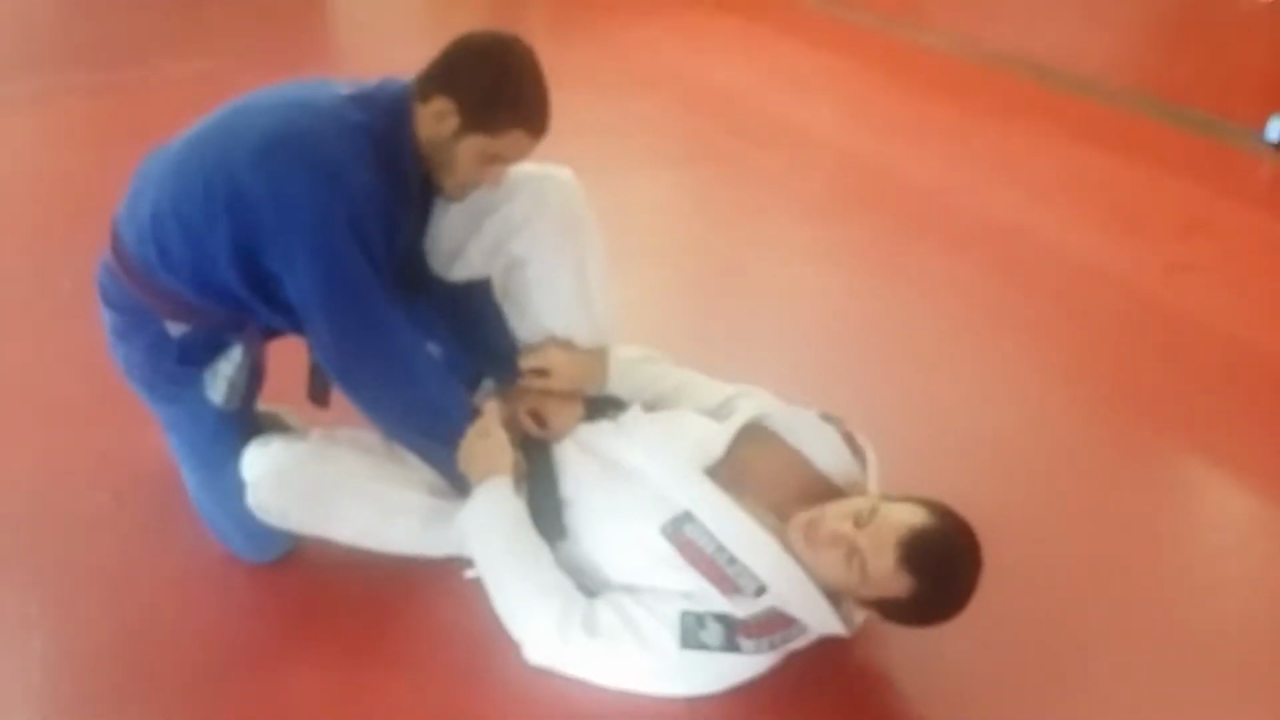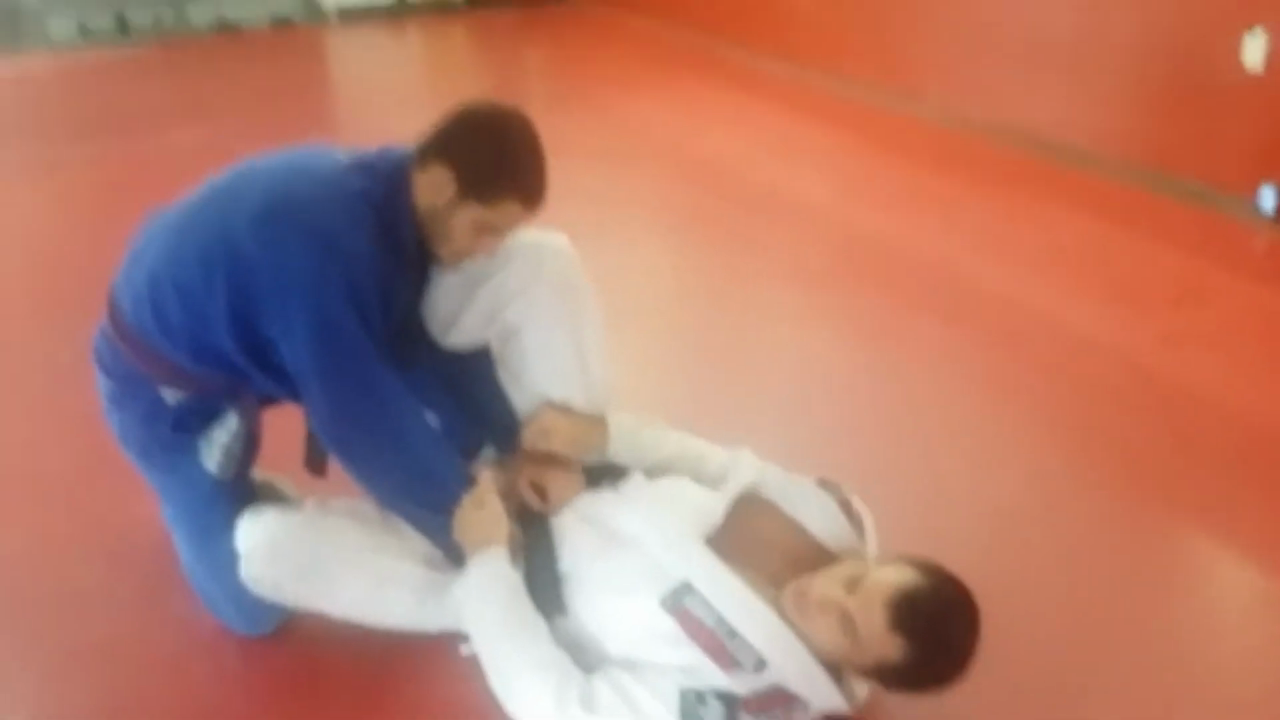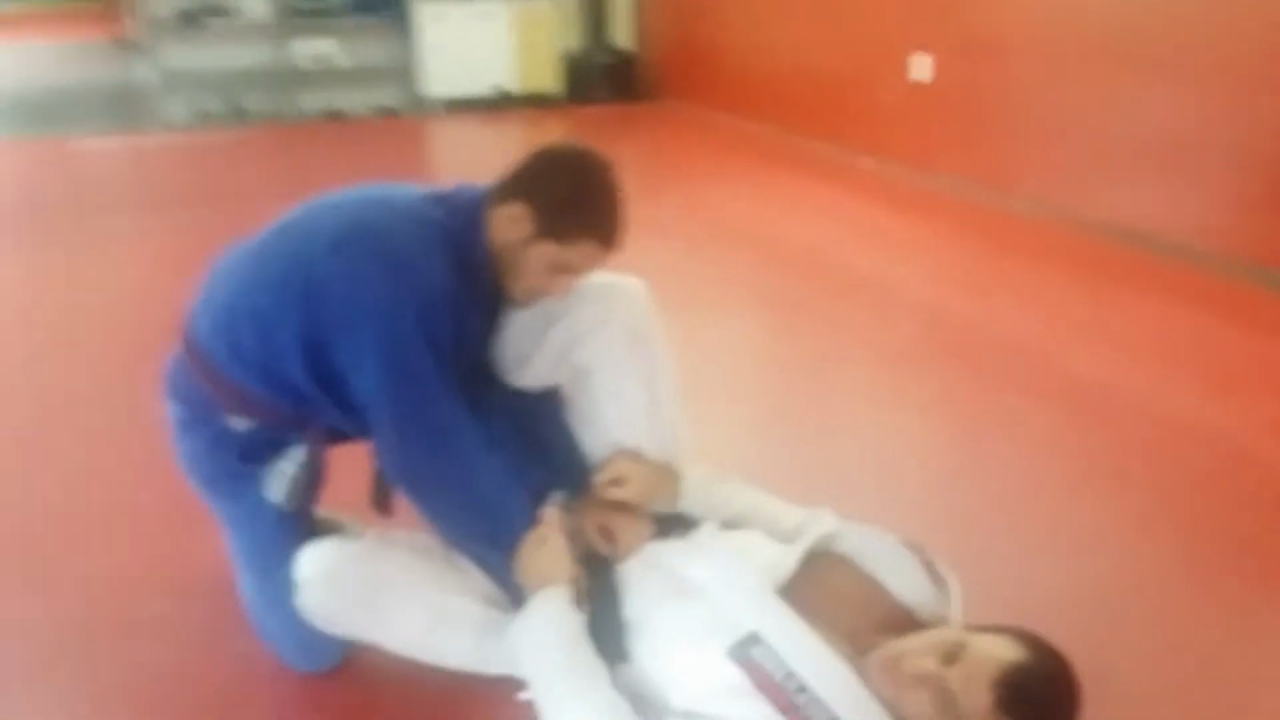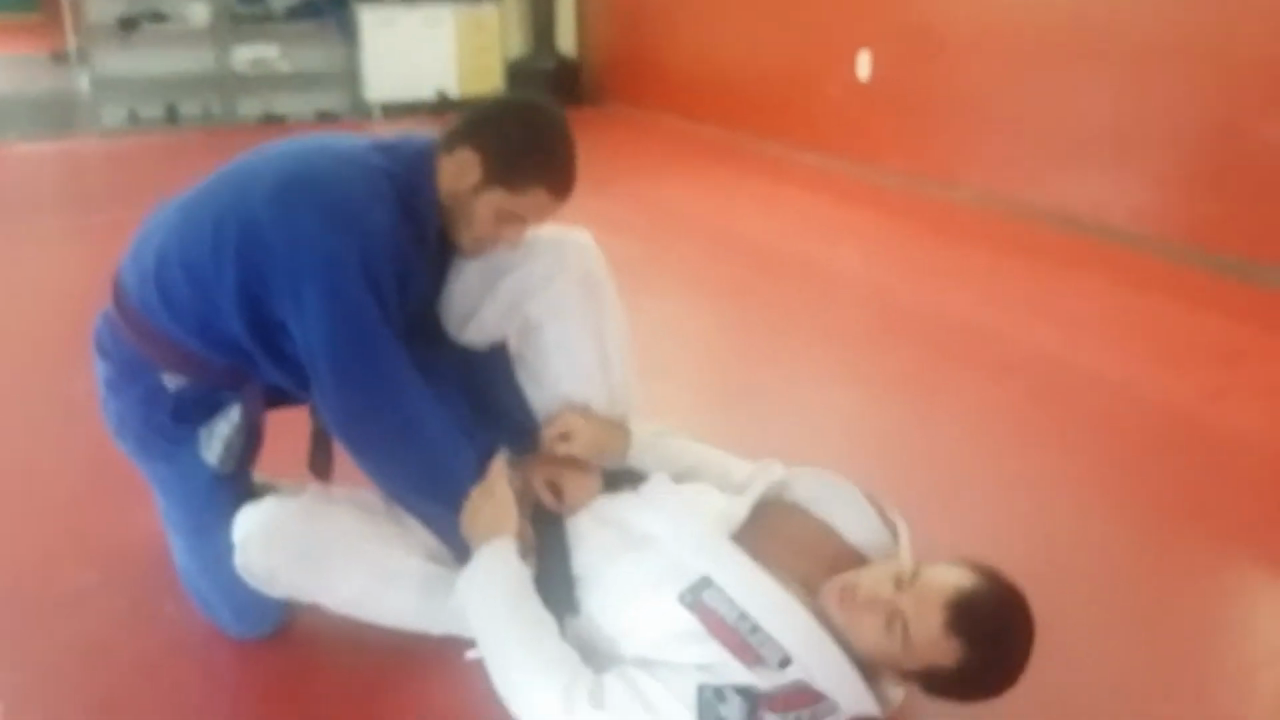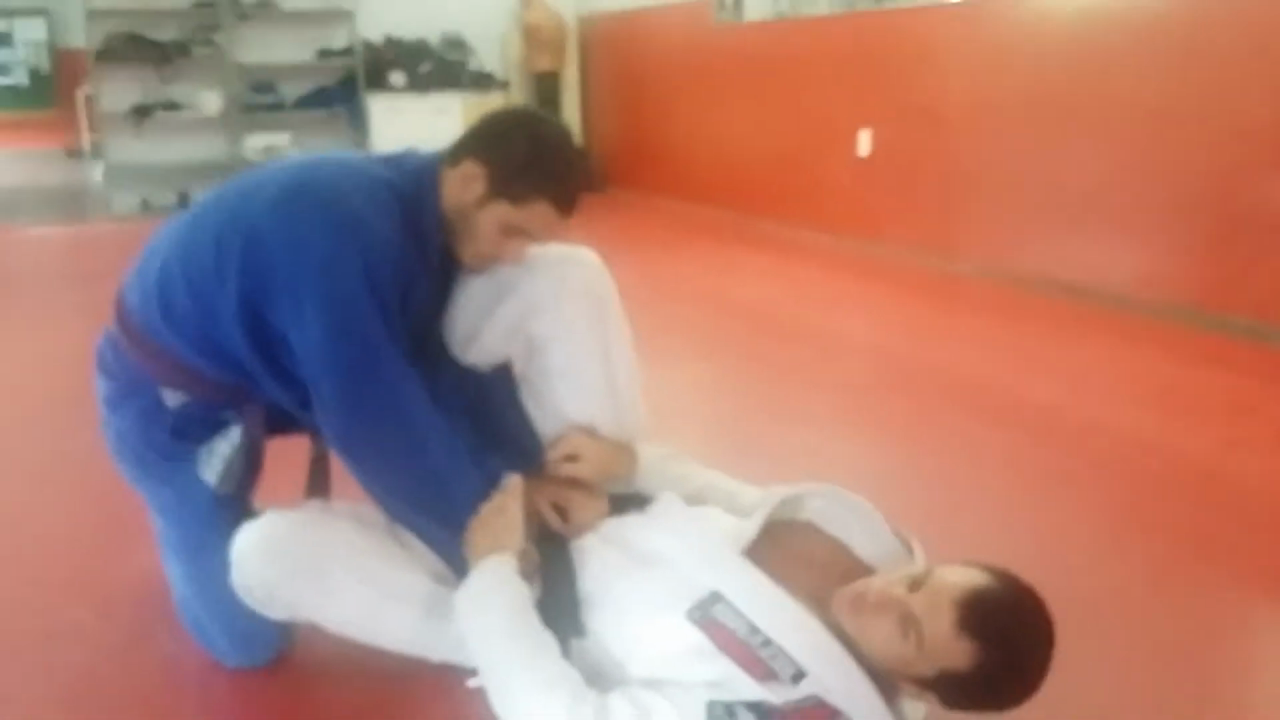
dt=0.4s
person 1, frame 1
left shoulder: (735, 637)
right shoulder: (834, 451)
left elbow: (559, 634)
right elbow: (727, 404)
left wrist: (489, 490)
right wrist: (597, 369)
left hip: (523, 507)
right hip: (571, 397)
left knee: (270, 473)
left ankle: (257, 429)
person 1, frame 2
right shoulder: (832, 518)
right elbow: (728, 468)
left wrist: (486, 561)
right wrist: (604, 432)
left hip: (520, 580)
right hip: (577, 472)
left knee: (264, 543)
person 1, frame 3
right shoulder: (912, 583)
right elbow: (799, 530)
left wrist: (548, 602)
right wrist: (673, 486)
left hip: (584, 634)
right hip: (639, 521)
left knee: (325, 576)
person 1, frame 4
right shoulder: (862, 526)
left wrist: (493, 554)
right wrist: (621, 443)
left hip: (529, 581)
right hip: (591, 486)
left knee: (264, 536)
person 1, frame 5
right shoulder: (866, 539)
left wrist: (491, 572)
right wrist: (631, 464)
left hip: (532, 604)
right hip: (601, 514)
left knee: (264, 555)
person 2, frame 1
left shoulder: (390, 127)
right shoulder: (323, 174)
left elbow: (428, 274)
right elbow: (368, 350)
left wrist: (512, 369)
left hip: (249, 272)
right hip: (172, 311)
right knee: (260, 533)
right ankle: (204, 424)
person 2, frame 2
left shoulder: (386, 195)
right shoulder: (322, 240)
left elbow: (425, 345)
right elbow: (365, 416)
left wrist: (513, 443)
left hip: (246, 339)
right hip: (169, 377)
right knee: (254, 606)
person 2, frame 3
left shoulder: (467, 237)
right shoulder: (397, 269)
left elbow: (500, 385)
right elbow: (432, 452)
left wrist: (579, 491)
left hip: (327, 376)
right hip: (238, 409)
right knee: (314, 642)
right ankle: (268, 529)
person 2, frame 4
left shoulder: (410, 189)
right shoulder: (344, 219)
left elbow: (447, 344)
right elbow: (374, 407)
left wrist: (528, 449)
left hip: (262, 338)
right hip: (169, 368)
right knee: (250, 610)
right ankle: (195, 493)
person 2, frame 5
left shoulder: (418, 211)
right shoulder: (348, 231)
left elbow: (452, 369)
right elbow: (375, 422)
left wrist: (531, 472)
left hip: (265, 361)
right hip: (170, 388)
right knee: (247, 640)
right ankle: (200, 526)
